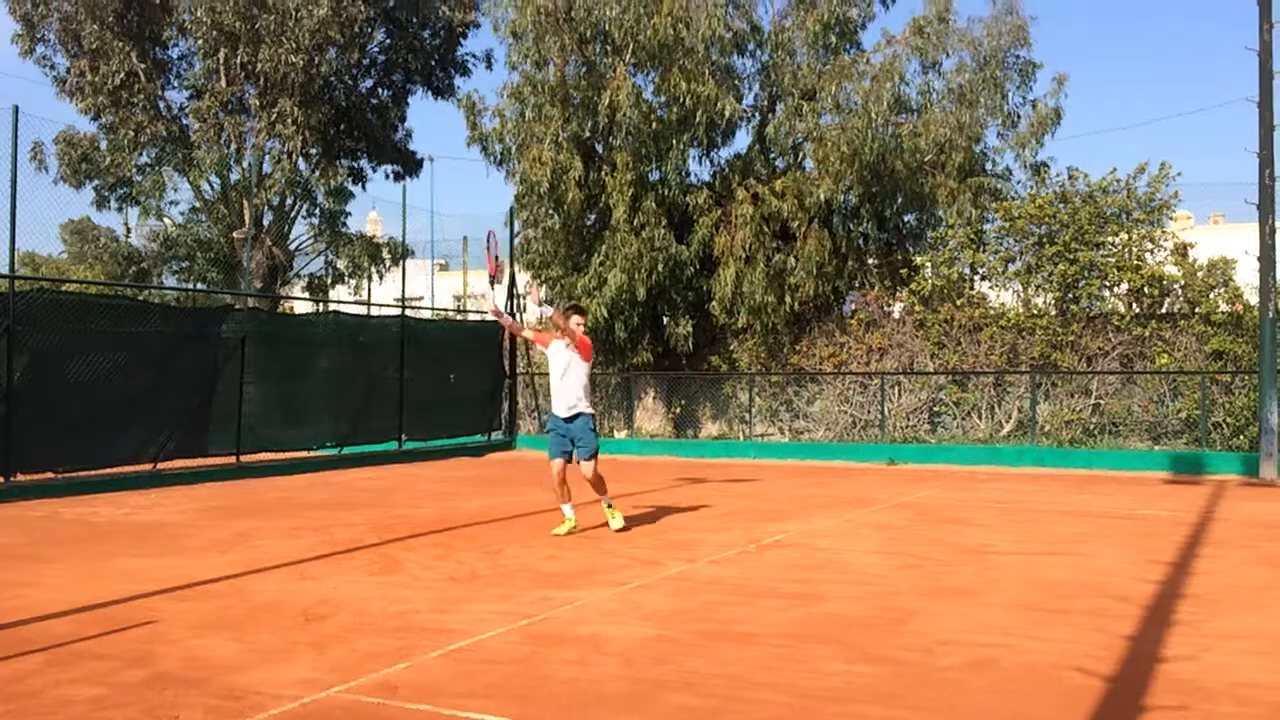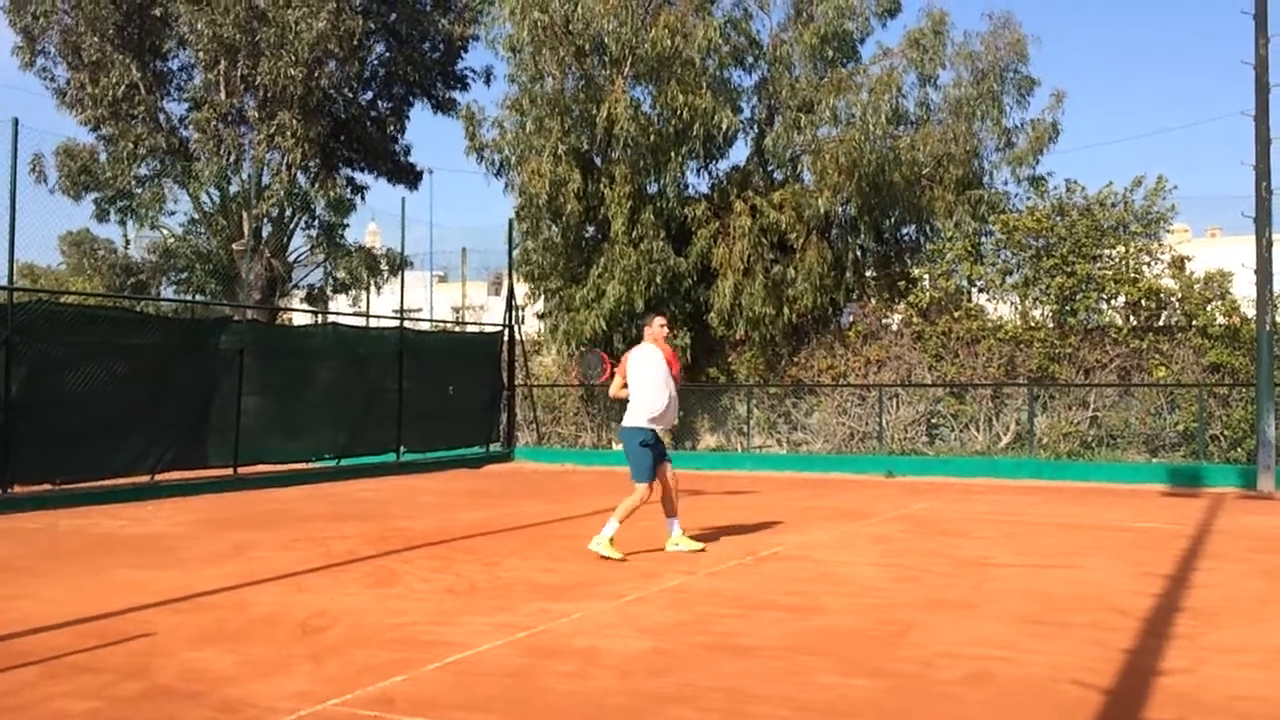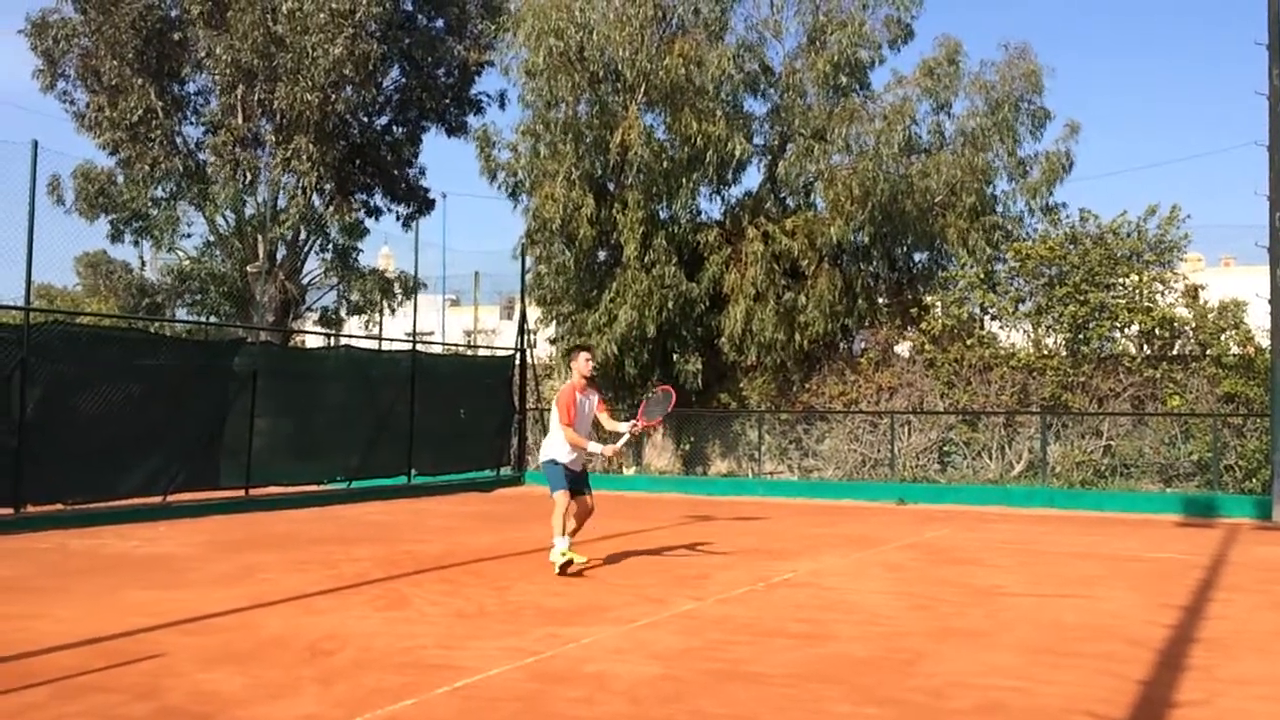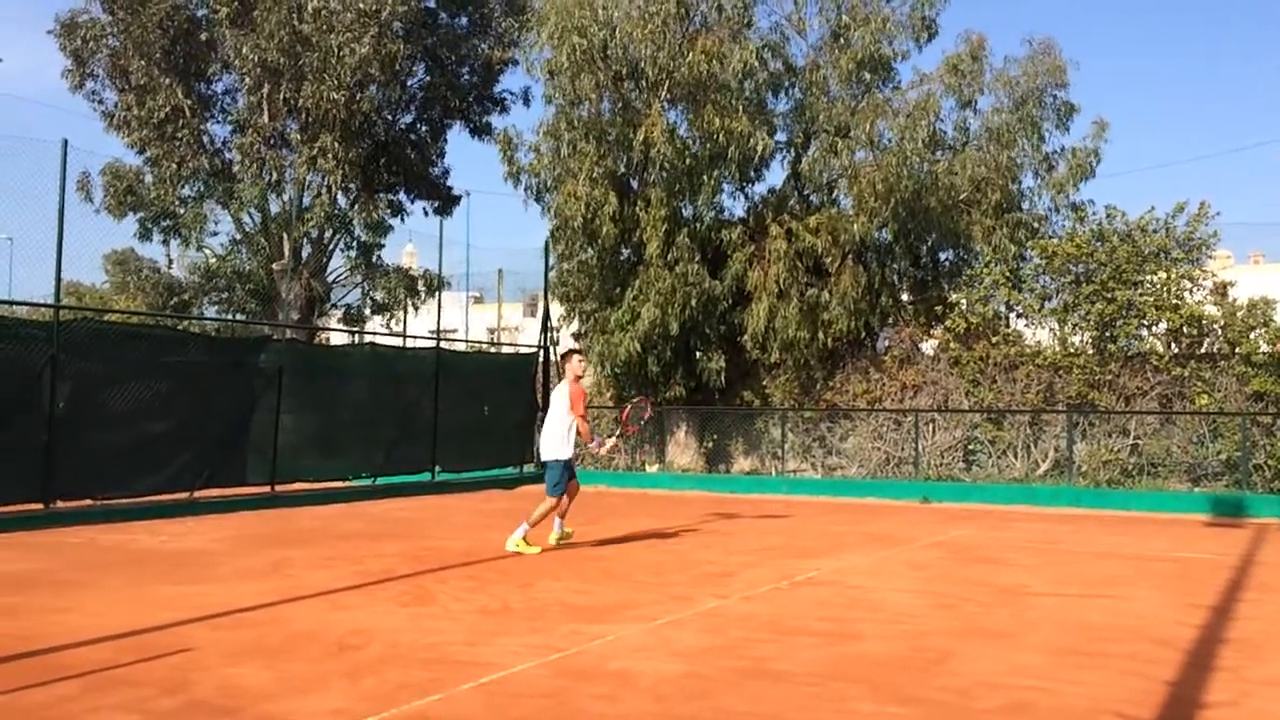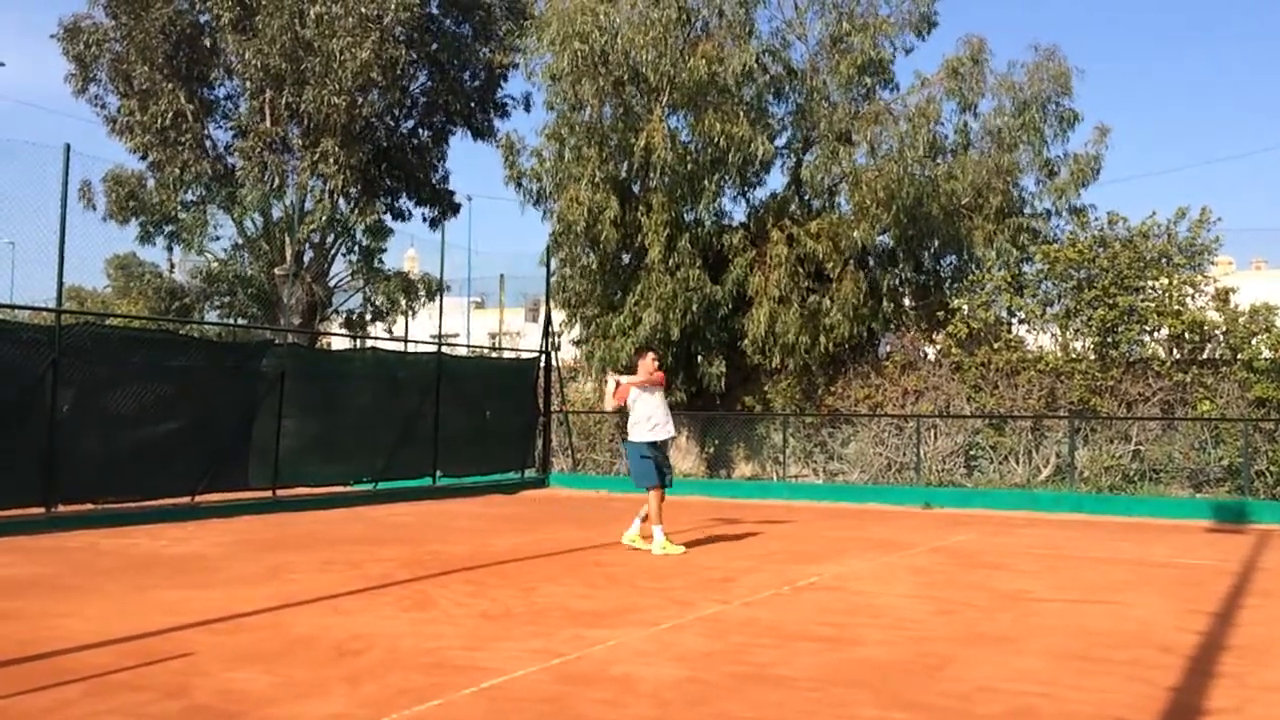
dt=1s
person 1, frame 1
left shoulder: (584, 344)
right shoulder: (552, 341)
left elbow: (565, 329)
right elbow: (521, 331)
left wrist: (541, 306)
right wrist: (501, 315)
left hip: (581, 417)
right hip: (558, 419)
left knee: (589, 474)
right knee: (557, 471)
left ankle: (608, 506)
right ankle: (570, 519)
person 1, frame 2
left shoulder: (630, 355)
right shoulder: (664, 353)
left elbow: (614, 391)
right elbow: (673, 380)
left hip: (648, 432)
right hip: (638, 431)
left knee: (668, 480)
right knee: (643, 492)
left ankle: (676, 537)
right ankle: (602, 539)
person 1, frame 3
left shoulder: (593, 393)
right shoulder: (566, 394)
left elbow: (607, 421)
right elbow: (569, 436)
left wrist: (627, 426)
right wrist: (600, 448)
left hip: (575, 461)
right hip: (554, 457)
left knee: (587, 507)
right knee: (563, 501)
left ankle: (562, 547)
right ankle: (560, 553)
person 1, frame 4
left shoulder: (561, 388)
right shoulder: (577, 390)
right elbow: (582, 427)
left wrist: (599, 441)
right wrist: (597, 444)
left hip: (558, 451)
right hip: (557, 454)
left knee: (572, 487)
right knee: (553, 501)
left ankle: (558, 532)
right ankle: (517, 539)
person 1, frame 5
left shoulder: (658, 378)
right shoulder: (626, 387)
left elbow: (643, 380)
right elbow: (610, 407)
left wrist: (621, 377)
right wrist: (612, 383)
left hip: (659, 445)
right hip: (640, 445)
left knee: (659, 495)
right knee: (654, 492)
left ankle: (632, 534)
right ankle: (660, 542)
